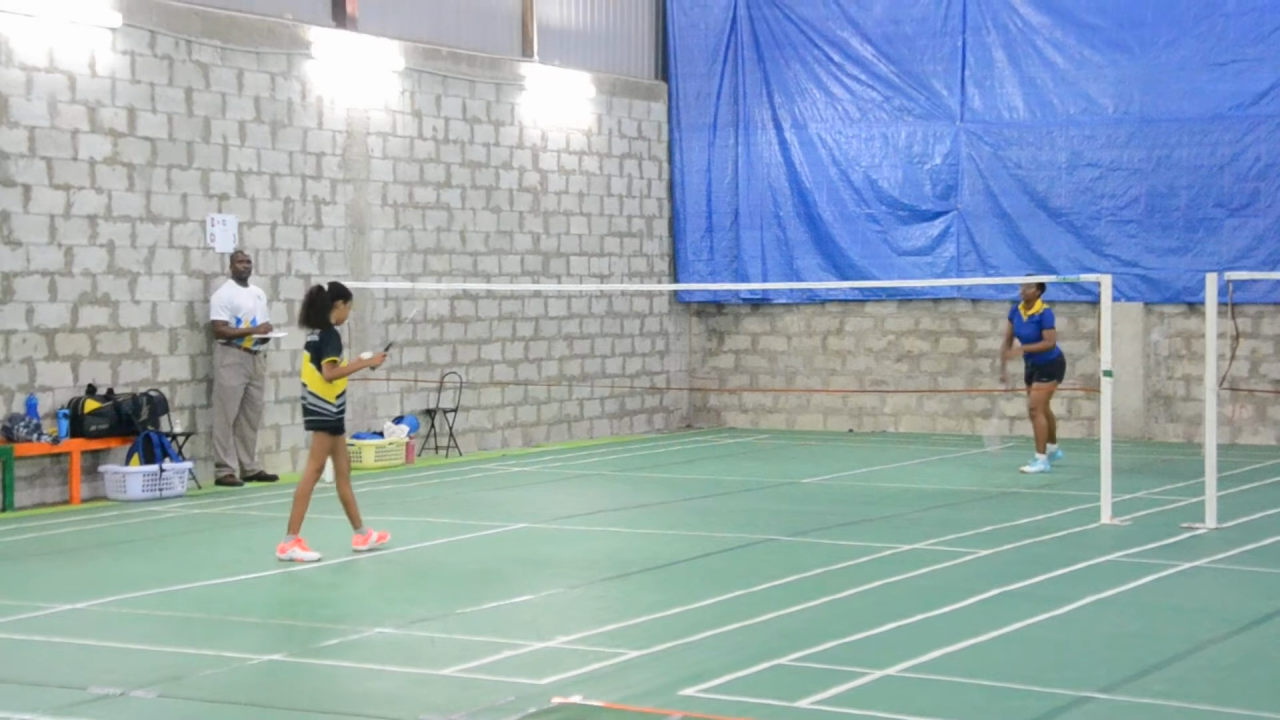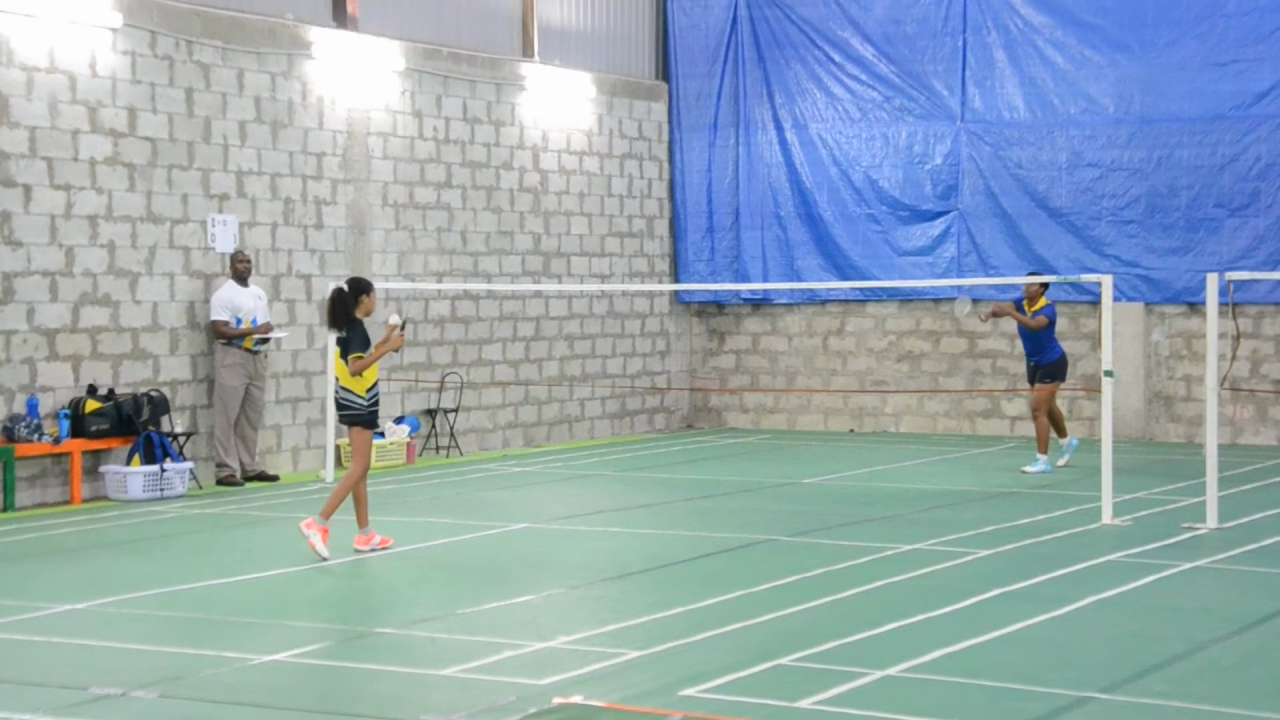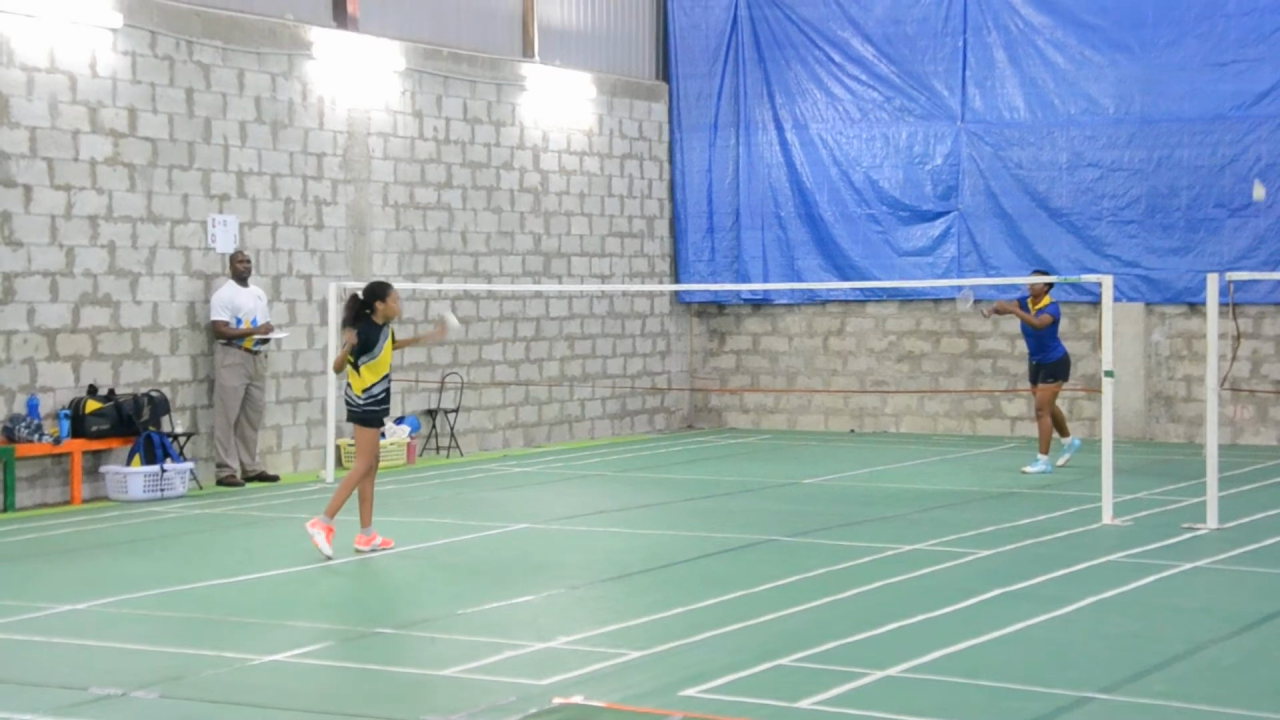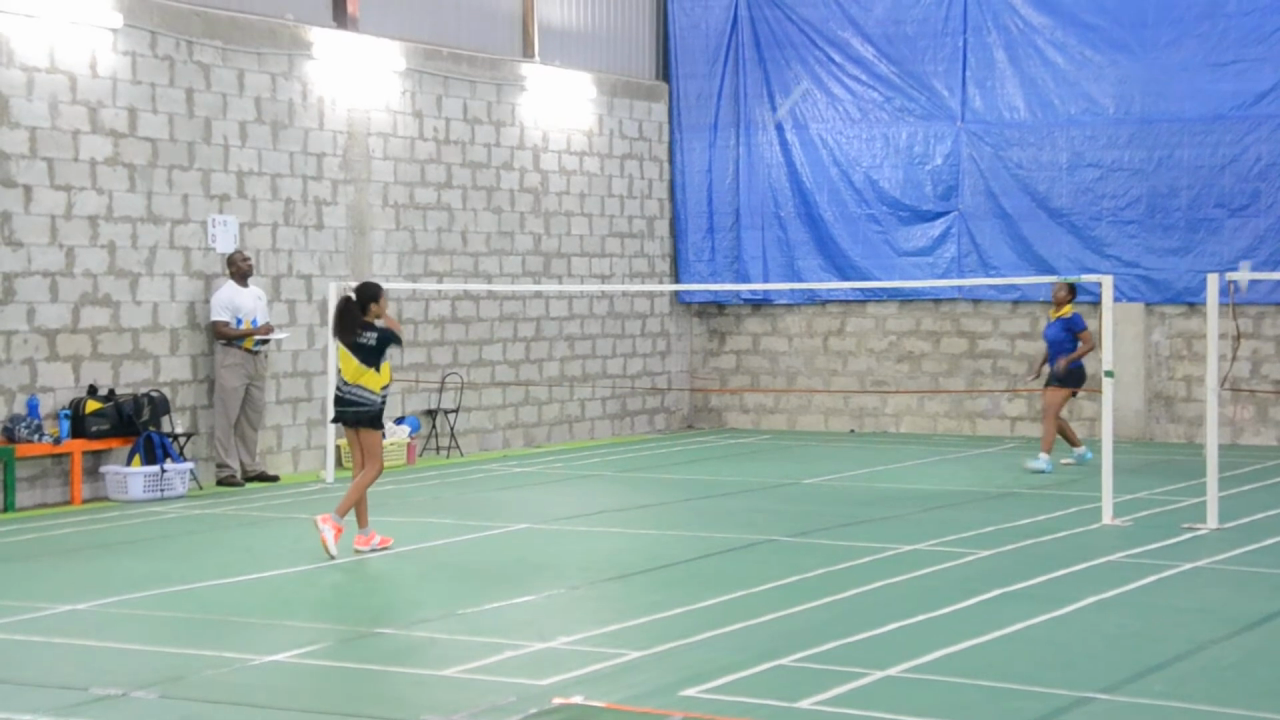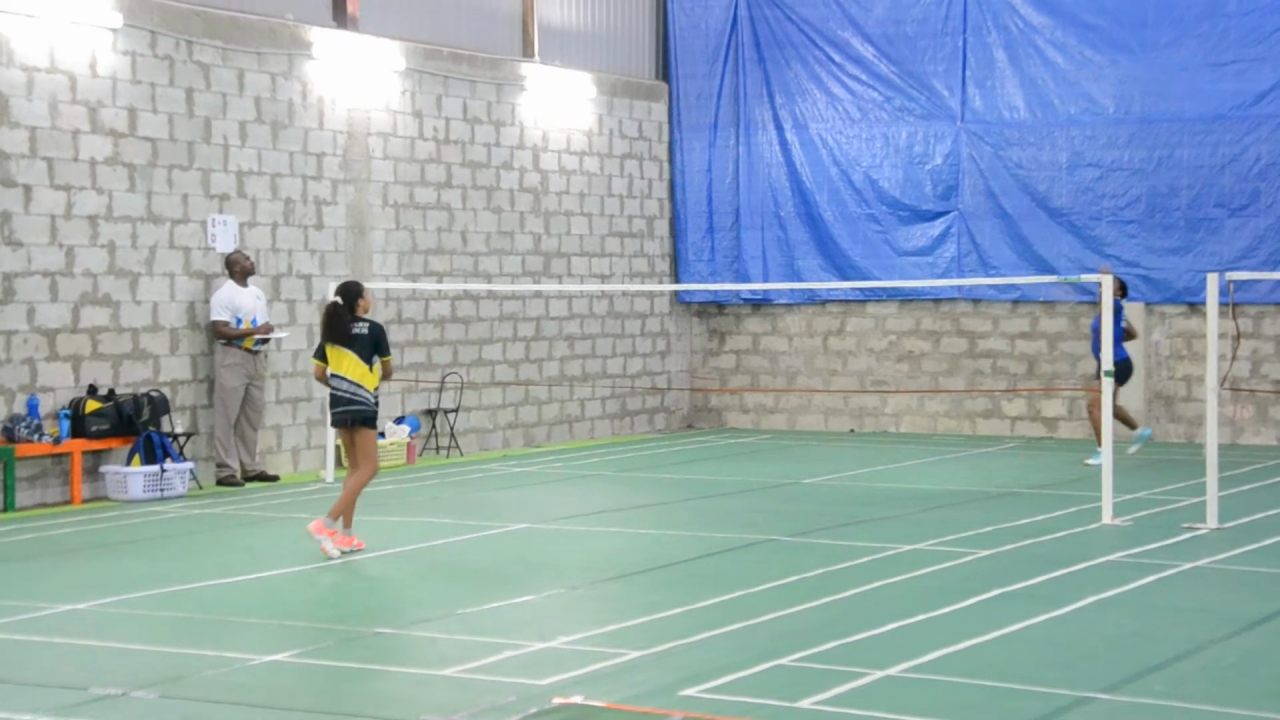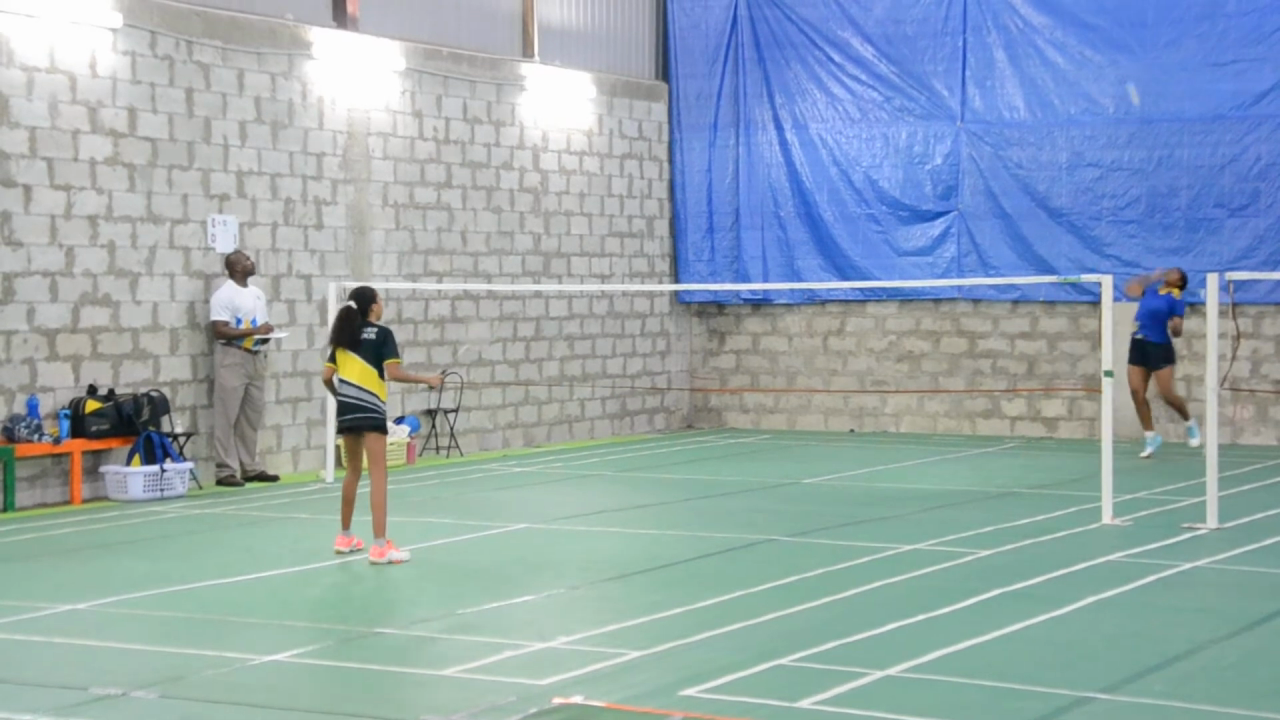
dt=0.5s
person 1, frame 1
left shoulder: (316, 333)
right shoulder: (330, 334)
right elbow: (329, 374)
left wrist: (351, 365)
right wrist: (365, 364)
left hip: (326, 409)
right hip: (326, 410)
left knee: (343, 471)
right knee: (313, 473)
left ankle: (361, 534)
right ankle: (290, 541)
person 1, frame 2
left shoulder: (350, 327)
right shoulder: (356, 328)
right elbow: (355, 368)
left wrist: (384, 340)
right wrist: (388, 348)
left hip: (355, 404)
right hip: (359, 405)
left knee: (361, 468)
right knee: (358, 468)
left ankle: (365, 534)
right ankle: (317, 523)
person 1, frame 3
left shoulder: (384, 325)
right shoulder: (364, 331)
left elbow: (392, 344)
right elbow: (337, 367)
left wrist: (427, 337)
right wrist: (347, 347)
left hip: (376, 404)
right hip: (364, 405)
left knee: (369, 467)
right knee: (361, 467)
left ankle: (366, 534)
right ankle: (322, 522)
person 1, frame 4
left shoulder: (347, 330)
right shoulder: (380, 335)
right elbow: (397, 335)
right wrist: (387, 318)
left hip: (347, 402)
right hip: (367, 408)
left knee: (361, 468)
right knee: (373, 468)
left ankle: (364, 535)
right ankle: (332, 520)
person 1, frame 5
left shoulder: (332, 331)
right shoulder: (374, 329)
left elbow: (318, 373)
right elbow: (386, 370)
right wrist: (375, 379)
left hip: (339, 404)
right hip: (361, 404)
left knee: (356, 467)
right knee: (367, 469)
left ankle: (343, 535)
right ankle: (326, 524)
person 1, frame 6
left shoulder: (344, 336)
right shoulder: (382, 334)
left elbow: (327, 376)
right elbow: (394, 373)
right wrist: (427, 380)
left hip: (346, 409)
right hip: (370, 409)
left knee: (353, 471)
right knee: (378, 475)
left ankle: (345, 536)
right ankle: (380, 546)
person 2, frame 1
left shoulder: (259, 293)
right shoulder: (223, 294)
right elbow: (219, 331)
left wrist: (266, 332)
right wrist: (252, 330)
left hip: (256, 357)
right hip: (232, 357)
left knee: (252, 415)
right knee: (227, 416)
left ankle: (250, 467)
right ankle: (225, 470)
person 2, frame 2
left shoulder: (259, 293)
right shoulder: (224, 294)
right elbow: (219, 331)
left wrist: (267, 332)
right wrist: (253, 330)
left hip: (257, 357)
right hip: (232, 358)
left knee: (253, 415)
right knee: (227, 416)
left ankle: (251, 467)
right ankle: (225, 470)
person 2, frame 3
left shoulder: (259, 293)
right shoulder: (224, 294)
right elbow: (219, 331)
left wrist: (267, 332)
right wrist: (253, 331)
left hip: (257, 357)
right hip: (232, 357)
left knee: (253, 415)
right knee: (228, 417)
left ankle: (251, 467)
right ankle: (226, 471)
person 2, frame 4
left shoulder: (259, 293)
right shoulder: (224, 295)
right elbow: (220, 332)
left wrist: (267, 333)
right wrist: (253, 332)
left hip: (257, 358)
right hip: (233, 358)
left knee: (253, 416)
right knee: (228, 417)
left ankle: (251, 467)
right ankle: (226, 471)
person 2, frame 5
left shoulder: (258, 293)
right shoulder: (224, 295)
right elbow: (219, 331)
left wrist: (267, 333)
right wrist: (253, 331)
left hip: (256, 357)
right hip: (233, 358)
left knee: (252, 416)
right knee: (228, 417)
left ankle: (251, 467)
right ankle: (225, 471)
person 2, frame 6
left shoulder: (258, 293)
right shoulder: (224, 295)
right elbow: (219, 331)
left wrist: (267, 332)
right wrist: (253, 331)
left hip: (256, 357)
right hip: (232, 357)
left knee: (253, 415)
right knee: (227, 417)
left ankle: (251, 467)
right ankle: (225, 471)
person 3, frame 1
left shoulder: (1045, 313)
right shoulder: (1015, 310)
left elbow: (1049, 344)
right elbow: (1007, 339)
left wrist: (1022, 349)
right wrist: (1003, 366)
left hip: (1050, 364)
right hip: (1031, 364)
left knee: (1035, 409)
right knee: (1042, 408)
left ankle: (1042, 460)
right ankle: (1053, 448)
person 3, frame 2
left shoulder: (1048, 308)
right shoulder: (1020, 304)
left elbow: (1035, 325)
right elbow: (1004, 309)
left wrist: (1009, 312)
right wrist: (990, 313)
left hip: (1052, 363)
right hip: (1034, 363)
left knee: (1038, 410)
right knee: (1048, 406)
left ankle: (1043, 461)
right ankle: (1067, 441)
person 3, frame 3
left shoulder: (1052, 307)
right shoulder: (1024, 302)
left elbow: (1039, 324)
right elbow: (1007, 307)
left wrist: (1016, 311)
right wrist: (994, 309)
left hip: (1054, 362)
right hip: (1036, 362)
left knee: (1041, 410)
right knee: (1048, 406)
left ankle: (1043, 461)
right ankle: (1069, 441)
person 3, frame 4
left shoulder: (1072, 318)
right shoulder: (1052, 316)
left elbow: (1089, 344)
left wrist: (1067, 359)
right wrist: (1040, 365)
left hip: (1070, 373)
right hip: (1056, 373)
left knee: (1049, 412)
right knee: (1051, 414)
left ankle: (1044, 460)
right ankle: (1081, 451)
person 3, frame 5
left shoulder: (1114, 304)
right shoulder: (1117, 312)
right elbow: (1133, 334)
left hip: (1116, 365)
right hip: (1110, 364)
left knee: (1093, 404)
left ankle: (1102, 452)
right ankle: (1140, 432)
person 3, frame 6
left shoulder: (1176, 300)
right shoulder: (1153, 289)
left elbow: (1176, 333)
right elbow: (1130, 289)
left wrist: (1176, 327)
right wrist: (1151, 277)
left hip: (1159, 347)
right hip: (1138, 345)
left knee: (1168, 395)
right knee: (1136, 393)
left ankle: (1190, 423)
right ankle: (1151, 438)
